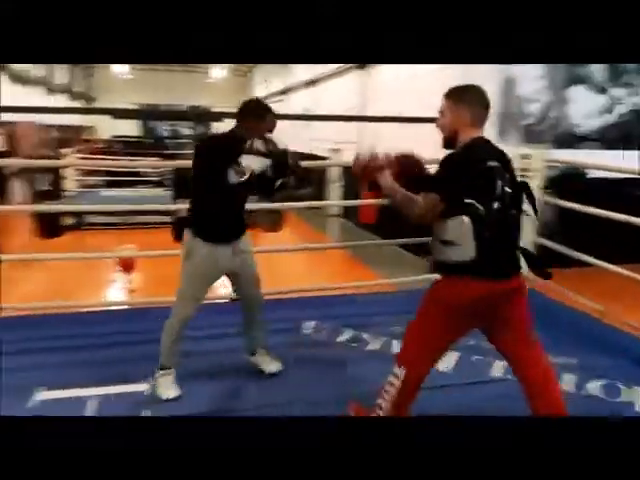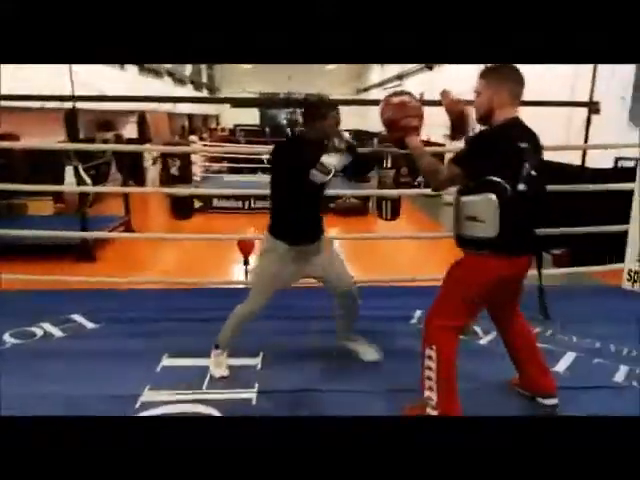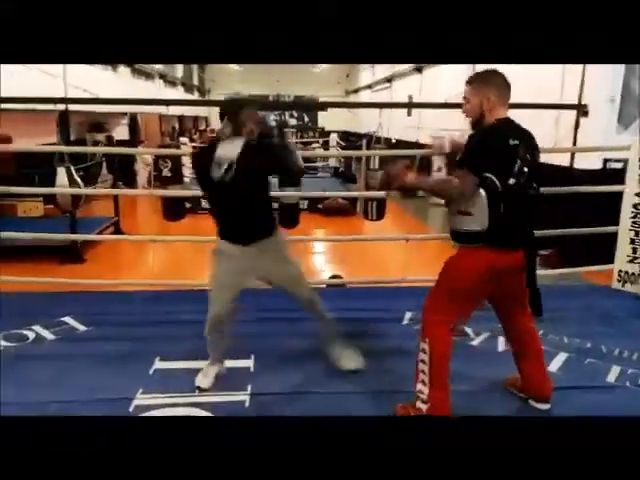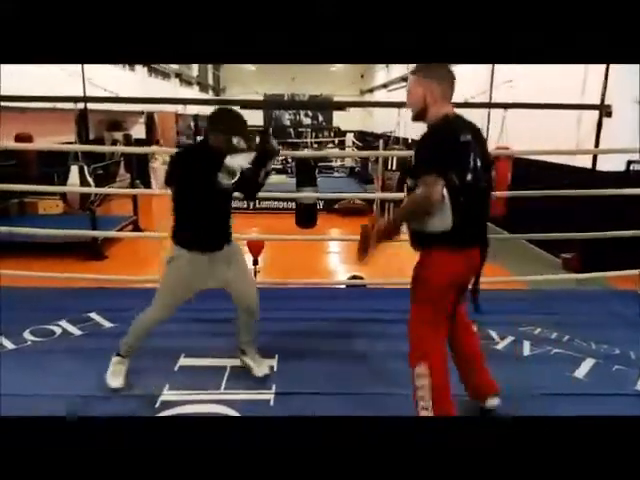
dt=0.7s
person 1, frame 1
left shoulder: (459, 162)
right shoulder: (500, 160)
left elbow: (423, 211)
left wrist: (387, 184)
right wrist: (427, 182)
left hip: (465, 282)
right hip: (508, 278)
left knee: (416, 350)
right knee: (526, 354)
left ankle: (384, 414)
right ankle: (555, 412)
person 1, frame 2
left shoulder: (492, 140)
right shoulder: (527, 139)
left elbow: (440, 179)
left wrist: (412, 140)
right wrist: (463, 127)
left hip: (487, 257)
right hip: (517, 253)
left knee: (440, 326)
right knee: (508, 316)
left ankle: (442, 410)
right ankle: (541, 385)
person 1, frame 3
left shoulder: (486, 139)
right shoulder: (525, 140)
left elbow: (457, 188)
left wrist: (412, 179)
right wrist: (463, 159)
left hip: (481, 251)
right hip: (517, 249)
left knee: (437, 320)
right knee: (517, 317)
left ankle: (430, 407)
right ankle: (537, 388)
person 1, frame 4
left shoulder: (435, 138)
right shoulder: (470, 131)
left elbow: (429, 195)
left wrist: (387, 224)
left hip: (444, 251)
right hip: (470, 246)
left knee: (426, 337)
right knee: (453, 319)
left ankle: (439, 410)
right ankle: (483, 390)
person 2, frame 1
left shoulder: (247, 152)
right shoulder: (210, 147)
left elbow: (265, 189)
right elbow: (219, 188)
left wrist: (280, 172)
right wrist: (249, 164)
left hip: (237, 240)
right hip: (204, 242)
left knee: (253, 300)
right knee: (184, 310)
left ankle: (257, 351)
right ankle: (164, 369)
person 2, frame 2
left shoulder: (323, 149)
right shoulder: (285, 150)
left elbow: (359, 167)
right elbow: (302, 185)
right wrist: (329, 163)
left hip: (315, 241)
right hip: (283, 244)
left knee: (347, 290)
right knee: (255, 304)
left ankle: (350, 338)
right ankle: (221, 348)
person 2, frame 3
left shoulder: (267, 147)
right shoulder: (206, 156)
left elbow: (294, 177)
right elbow: (215, 194)
left wrist: (285, 156)
right wrist: (224, 156)
left hip: (267, 240)
right hip: (231, 246)
left knee: (306, 296)
right knee: (218, 313)
left ankle: (335, 344)
right ankle: (215, 361)
person 2, frame 4
left shoulder: (228, 158)
right shoulder: (185, 158)
left elbow: (250, 191)
right elbow: (199, 198)
left wrist: (263, 160)
right wrist: (230, 168)
left hip: (223, 247)
right hip: (189, 251)
left knee: (249, 303)
right knee: (159, 312)
left ankle: (247, 351)
right ankle: (122, 356)
